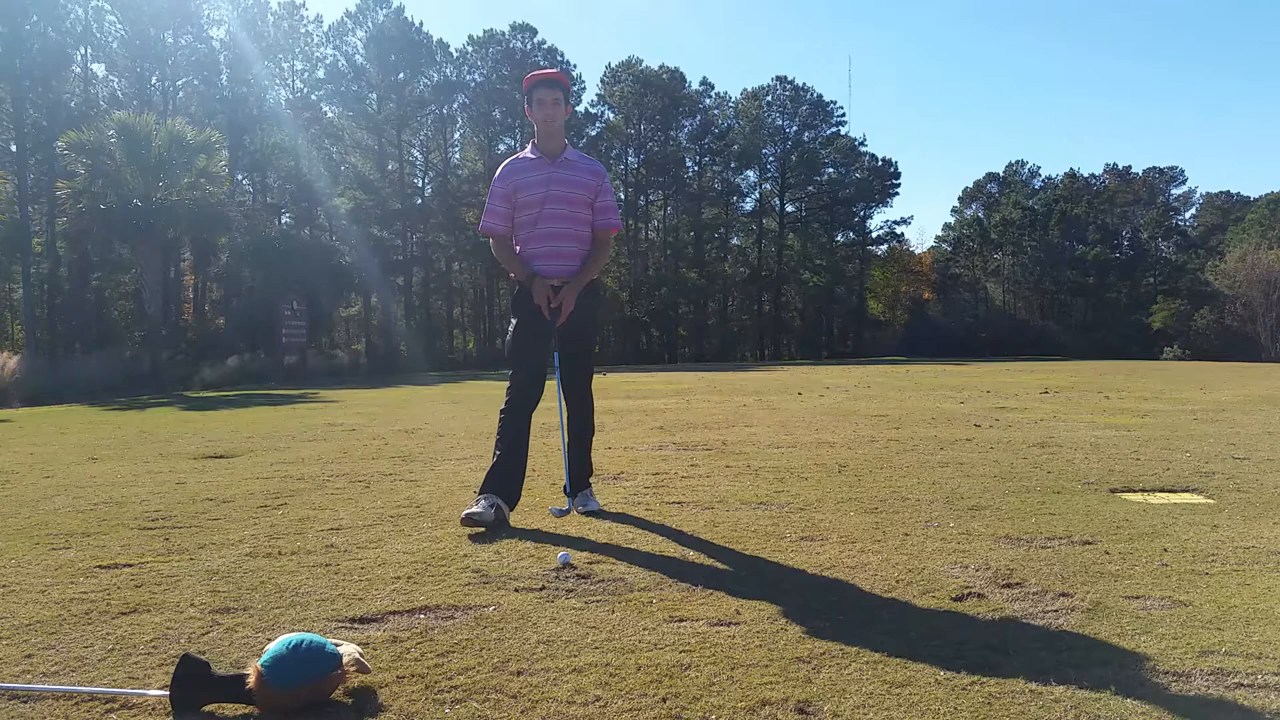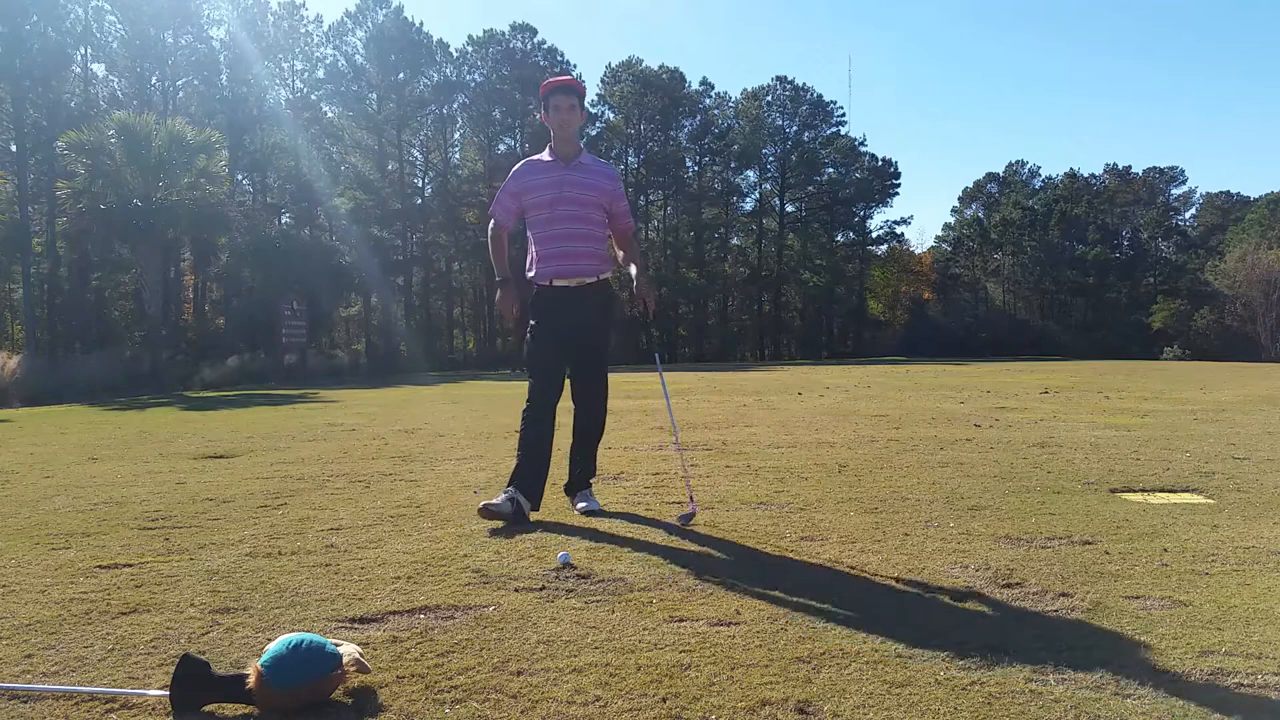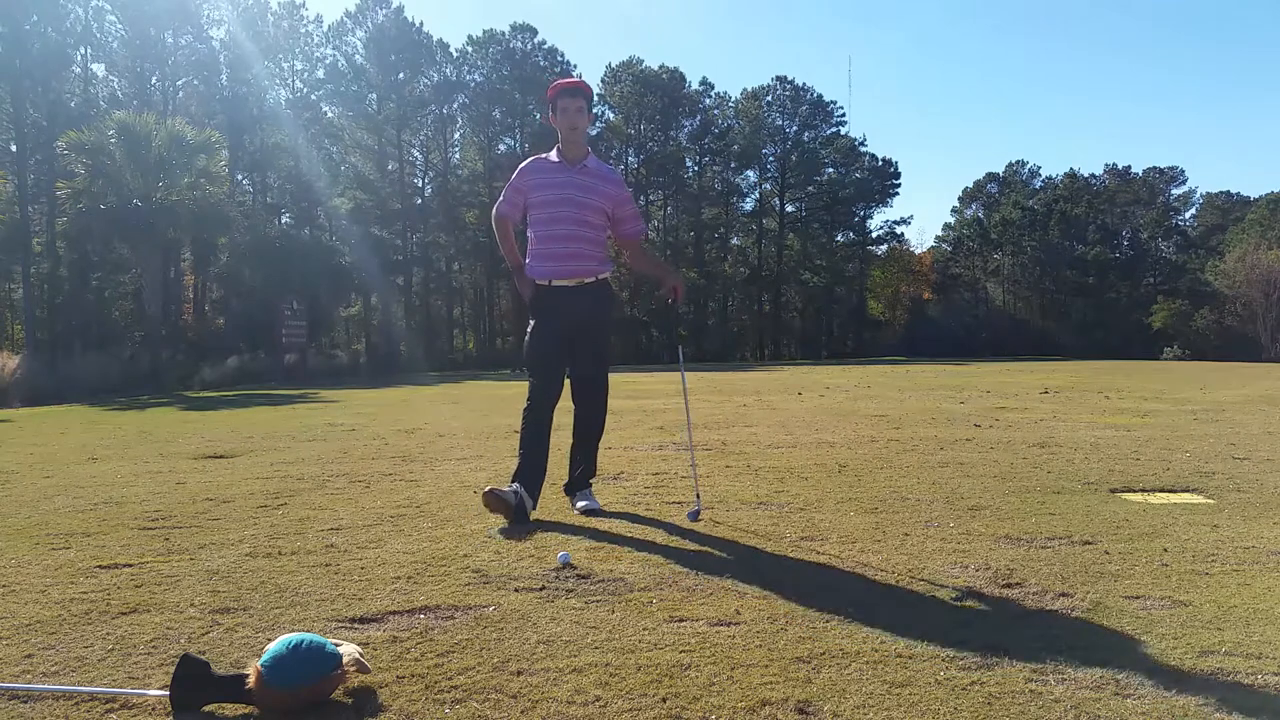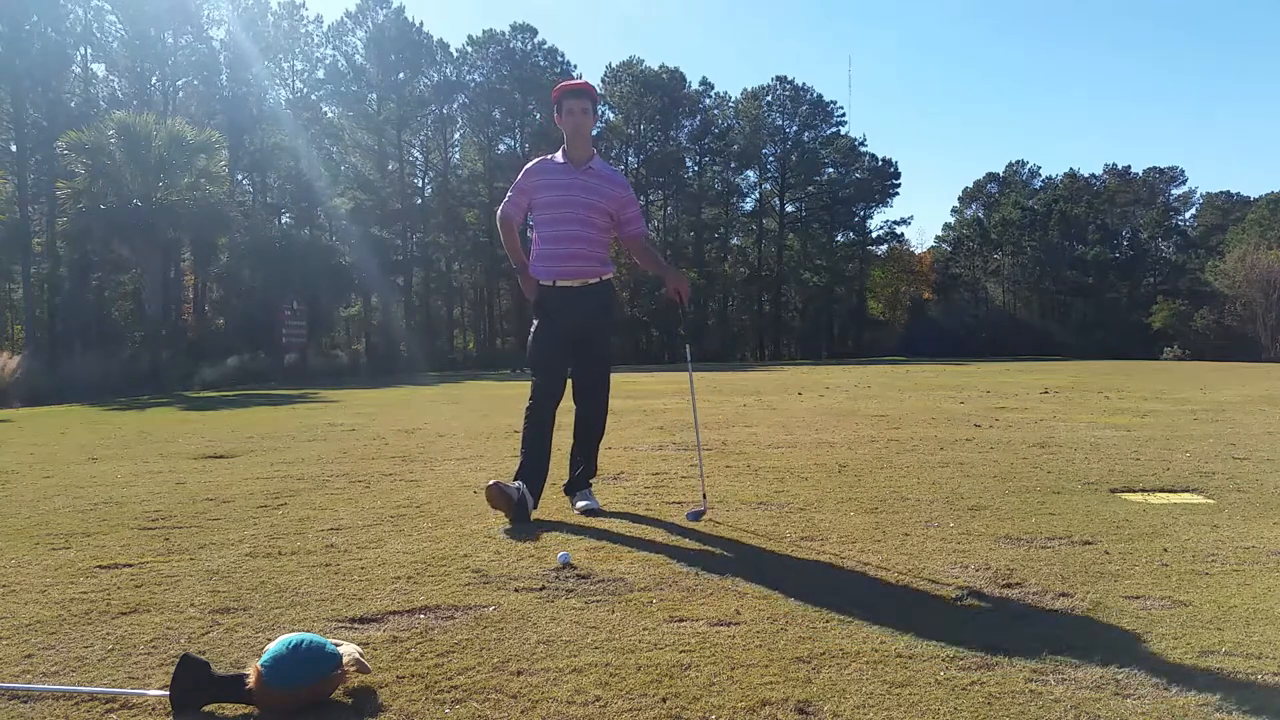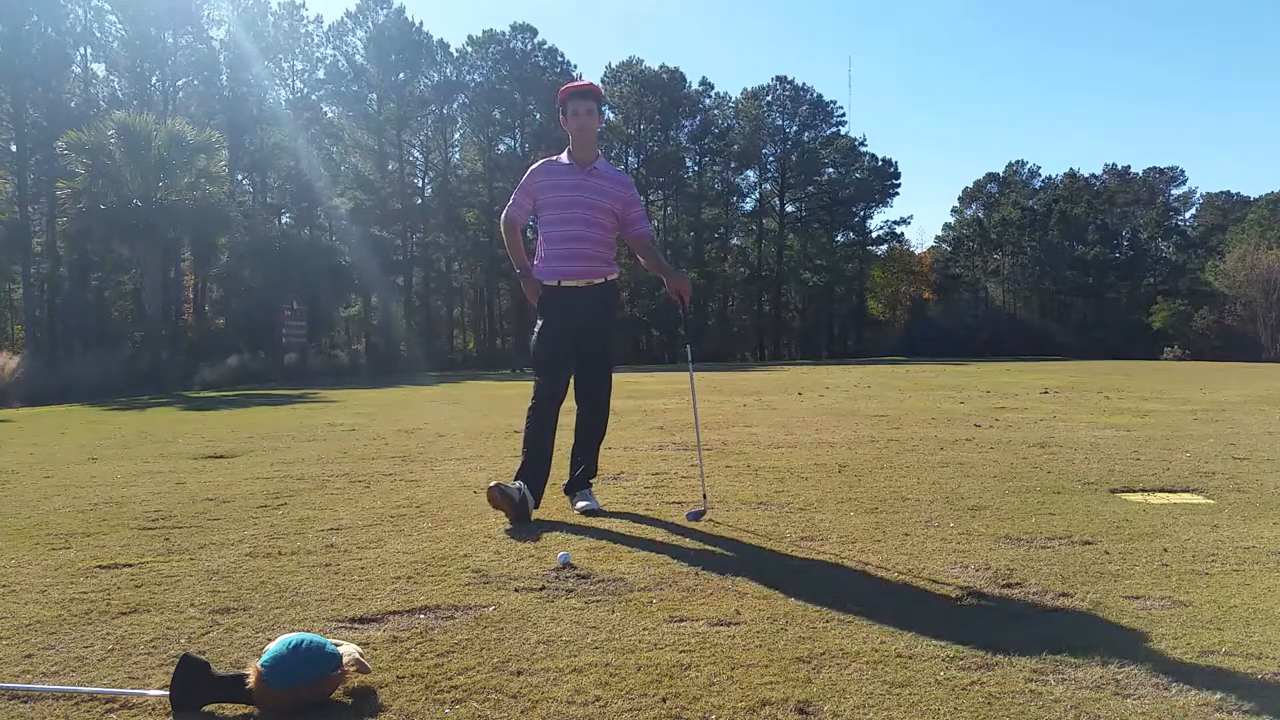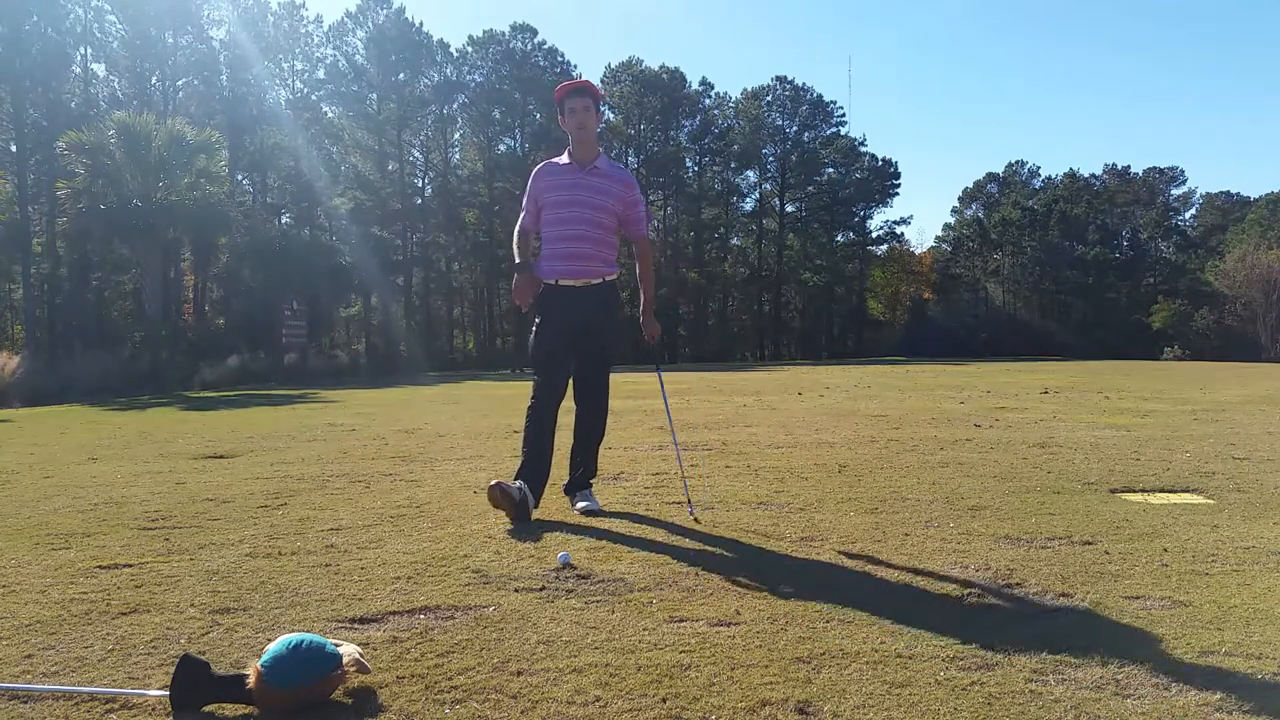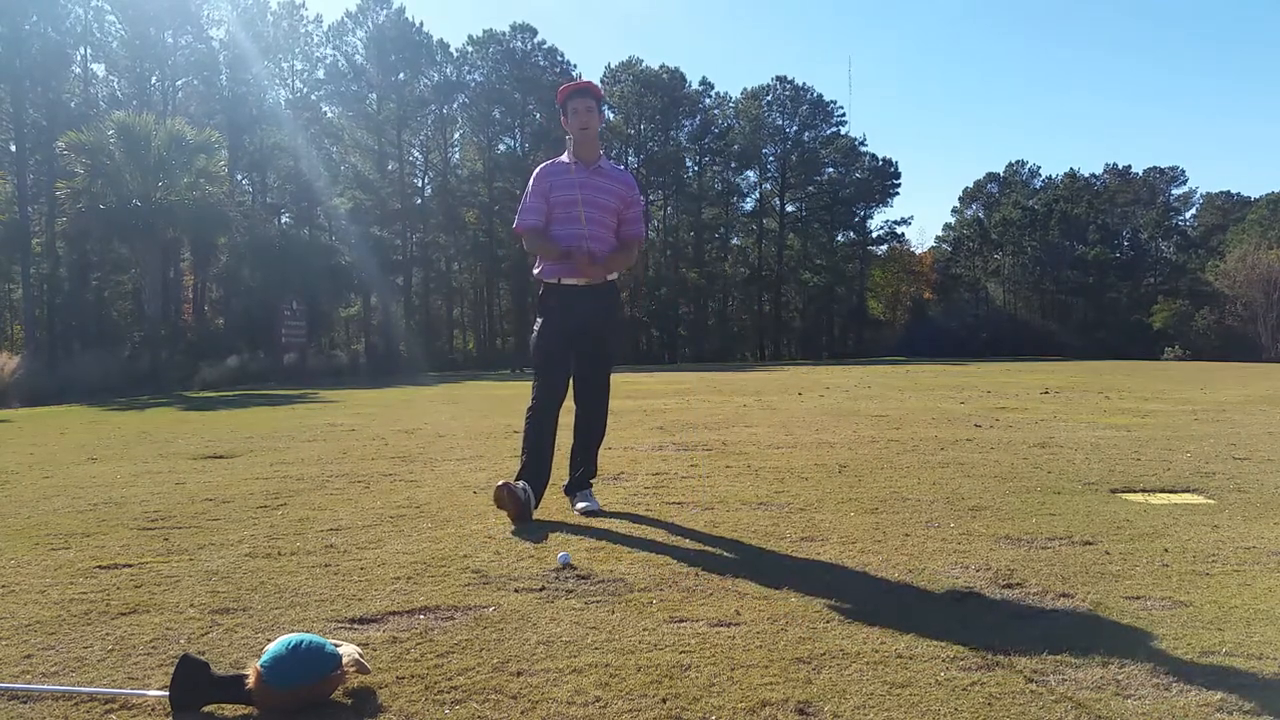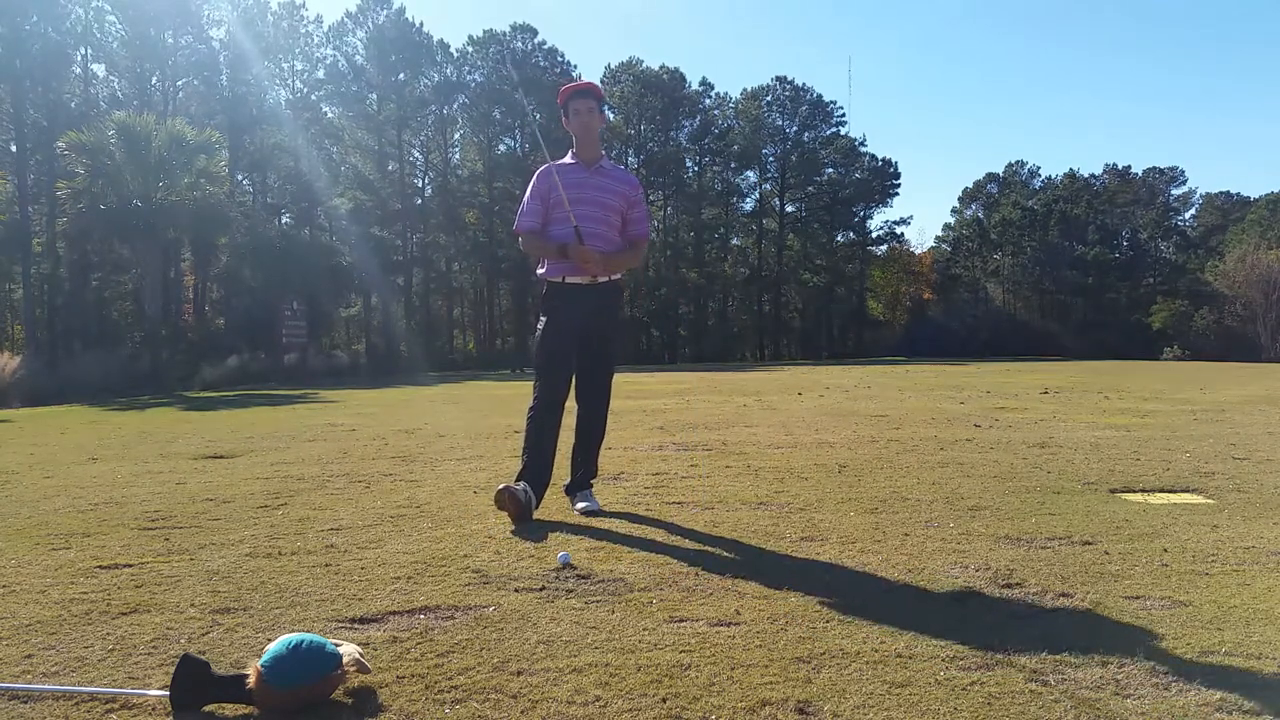
dt=0.5s
person 1, frame 1
left shoulder: (592, 172)
right shoulder: (511, 171)
left elbow: (603, 241)
right elbow: (499, 239)
left wrist: (573, 288)
right wrist: (531, 281)
left hip: (579, 296)
right hip: (531, 296)
left knee: (579, 395)
right knee: (520, 396)
left ankle: (580, 486)
right ankle: (497, 496)
person 1, frame 2
left shoulder: (607, 176)
right shoulder: (525, 173)
left elbow: (623, 237)
right elbow: (499, 228)
left wrist: (639, 276)
right wrist: (505, 281)
left hip: (593, 297)
right hip: (546, 297)
left knee: (591, 397)
right knee: (540, 396)
left ankle: (580, 485)
right ankle: (521, 493)
person 1, frame 3
left shoulder: (611, 181)
right shoulder: (531, 172)
left elbow: (632, 244)
right elbow: (501, 218)
left wrist: (664, 273)
right wrist: (517, 270)
left hip: (593, 297)
right hip: (546, 296)
left knee: (591, 396)
right knee: (541, 394)
left ankle: (580, 485)
right ankle: (523, 490)
person 1, frame 4
left shoulder: (615, 182)
right shoulder: (536, 172)
left elbow: (636, 242)
right elbow: (506, 218)
left wrist: (668, 274)
right wrist: (523, 271)
left hip: (596, 298)
right hip: (549, 297)
left knee: (593, 396)
right knee: (543, 394)
left ankle: (581, 484)
right ankle: (526, 488)
person 1, frame 5
left shoulder: (620, 183)
right shoulder: (542, 173)
left elbow: (641, 242)
right elbow: (510, 222)
left wrist: (669, 275)
right wrist: (525, 274)
left hip: (600, 298)
right hip: (553, 297)
left knee: (594, 396)
right knee: (546, 393)
left ankle: (581, 484)
right ankle: (527, 488)
person 1, frame 6
left shoulder: (622, 180)
right shoulder: (543, 175)
left elbow: (641, 246)
right elbow: (524, 230)
left wrist: (647, 307)
right wrist: (522, 269)
left hip: (599, 298)
right hip: (552, 297)
left knee: (593, 398)
right knee: (545, 394)
left ankle: (581, 484)
right ankle: (527, 487)
person 1, frame 7
left shoulder: (623, 182)
right shoulder: (546, 175)
left elbow: (631, 250)
right elbow: (530, 237)
left wrist: (602, 264)
right wrist: (569, 256)
left hip: (601, 297)
right hip: (556, 295)
left knee: (593, 397)
right knee: (546, 394)
left ankle: (581, 485)
right ankle: (529, 486)
person 1, frame 8
left shoulder: (626, 182)
right shoulder: (548, 176)
left elbow: (639, 250)
right elbow: (527, 239)
left wrist: (604, 261)
right wrist: (565, 252)
left hip: (604, 297)
right hip: (560, 294)
left knee: (595, 396)
right knee: (548, 393)
left ankle: (582, 485)
right ankle: (529, 486)
